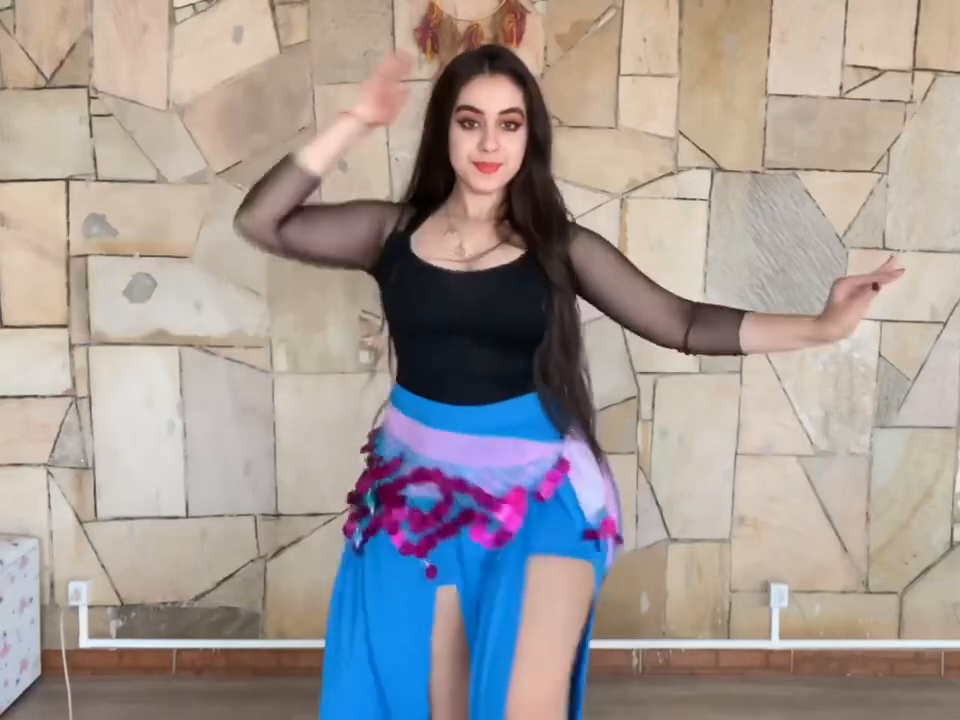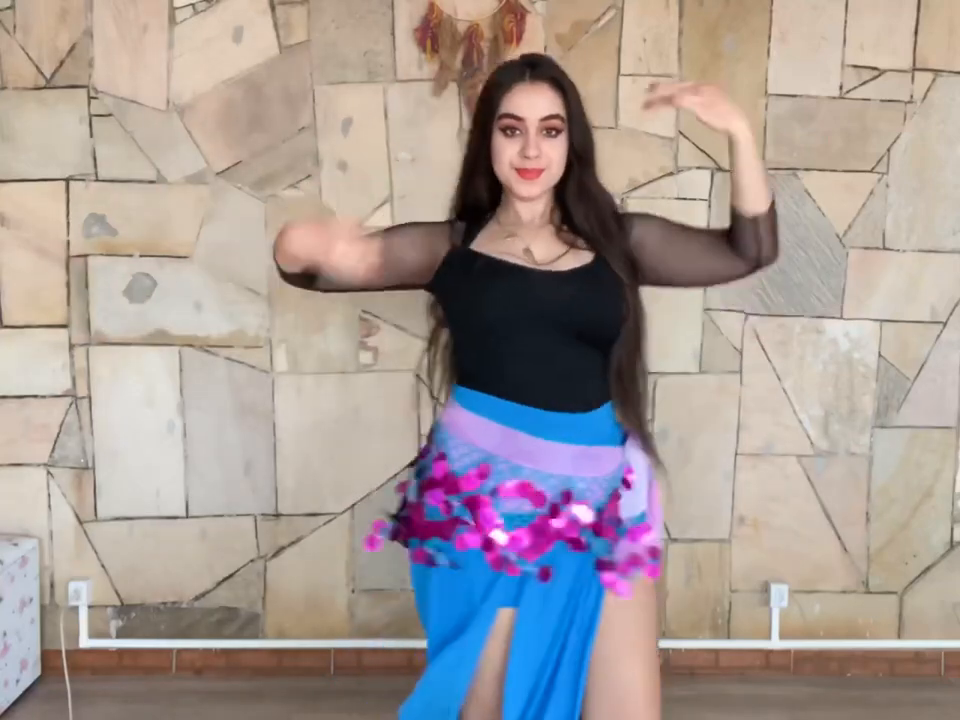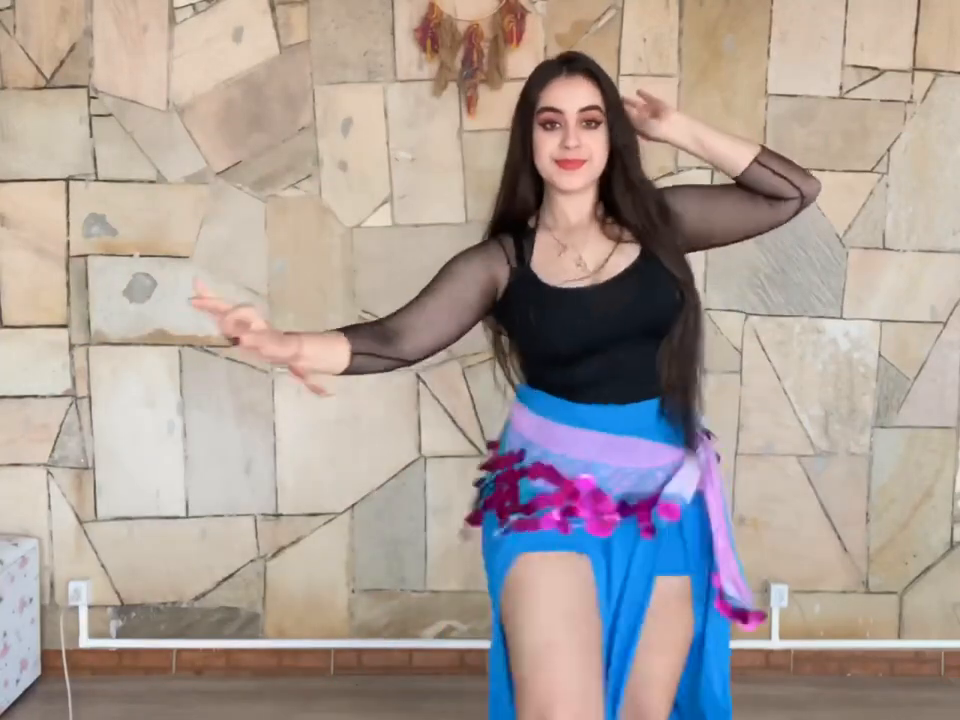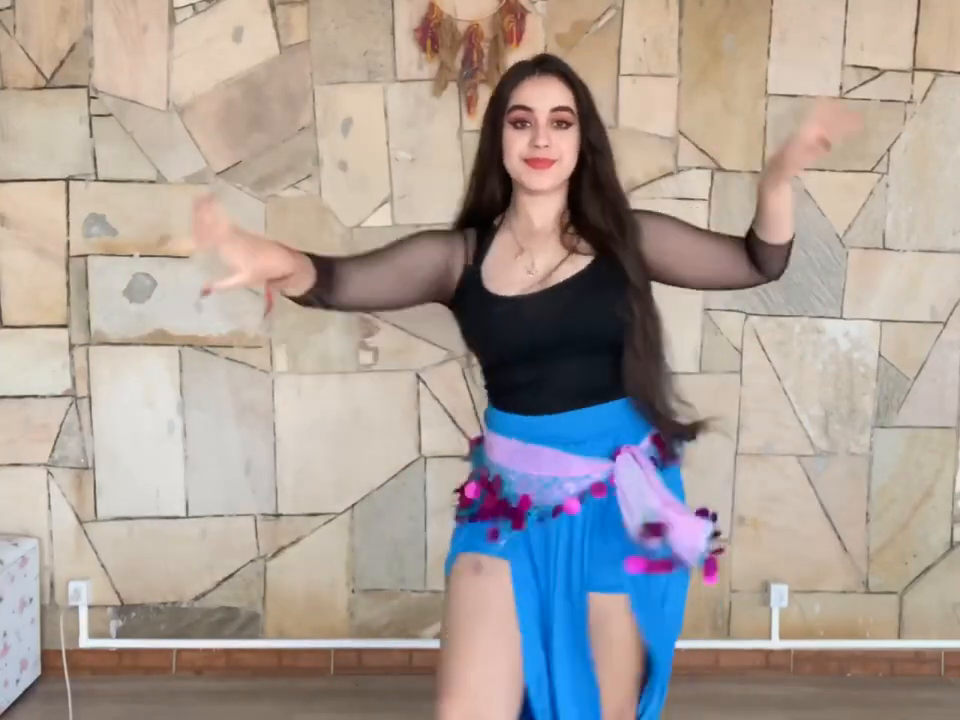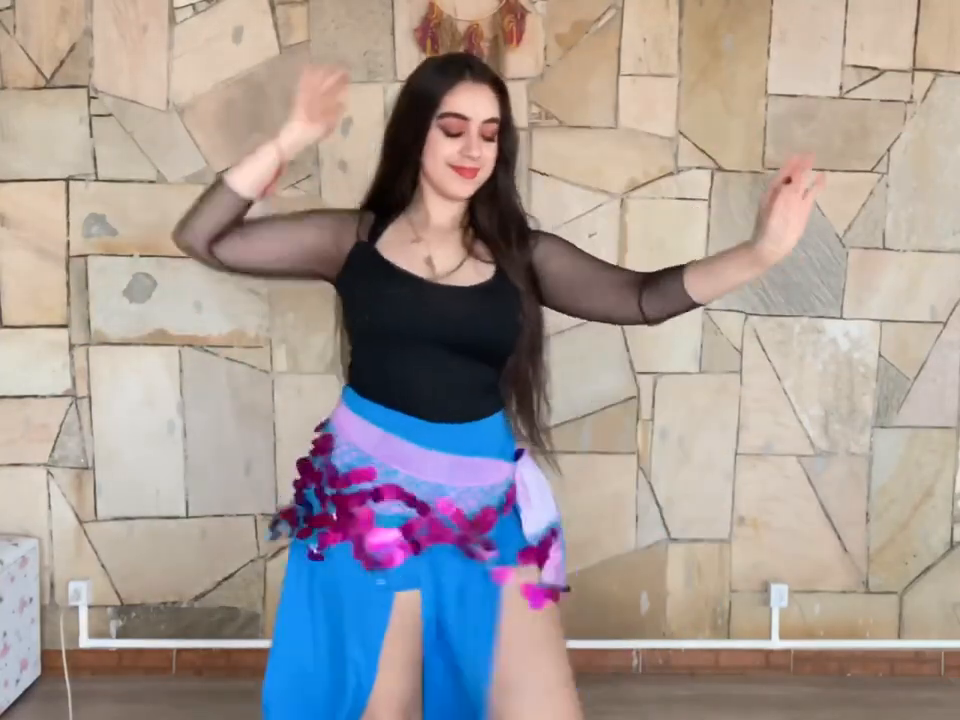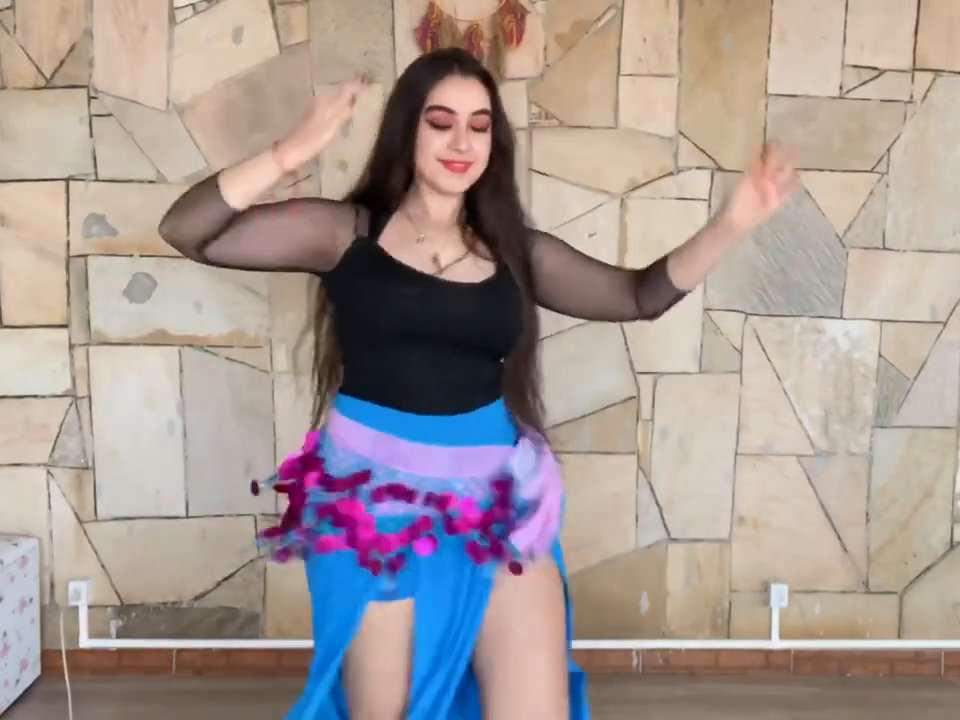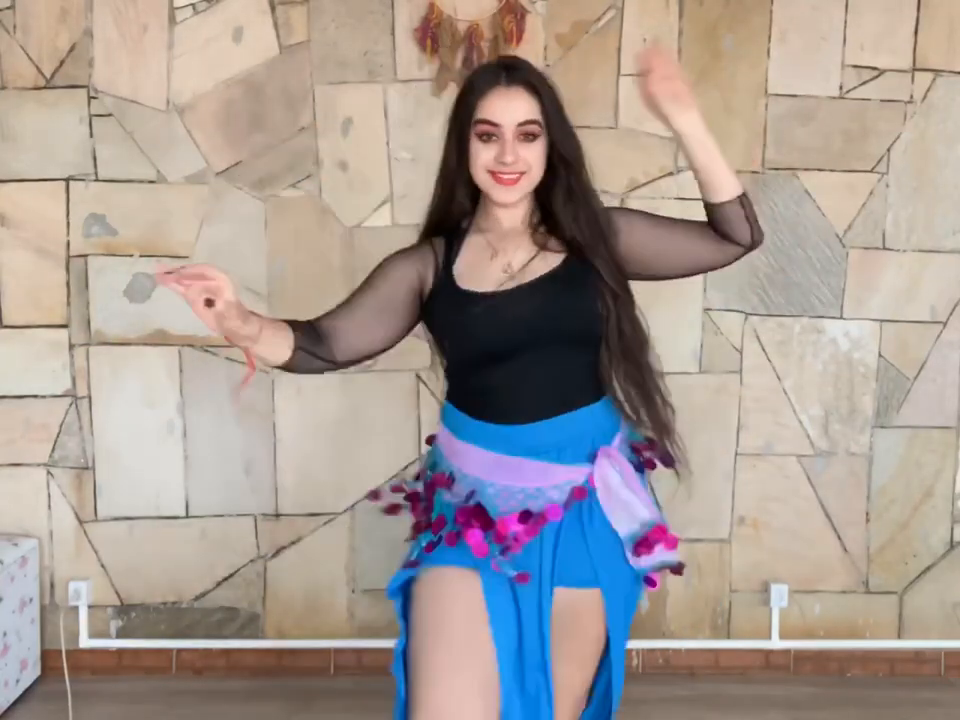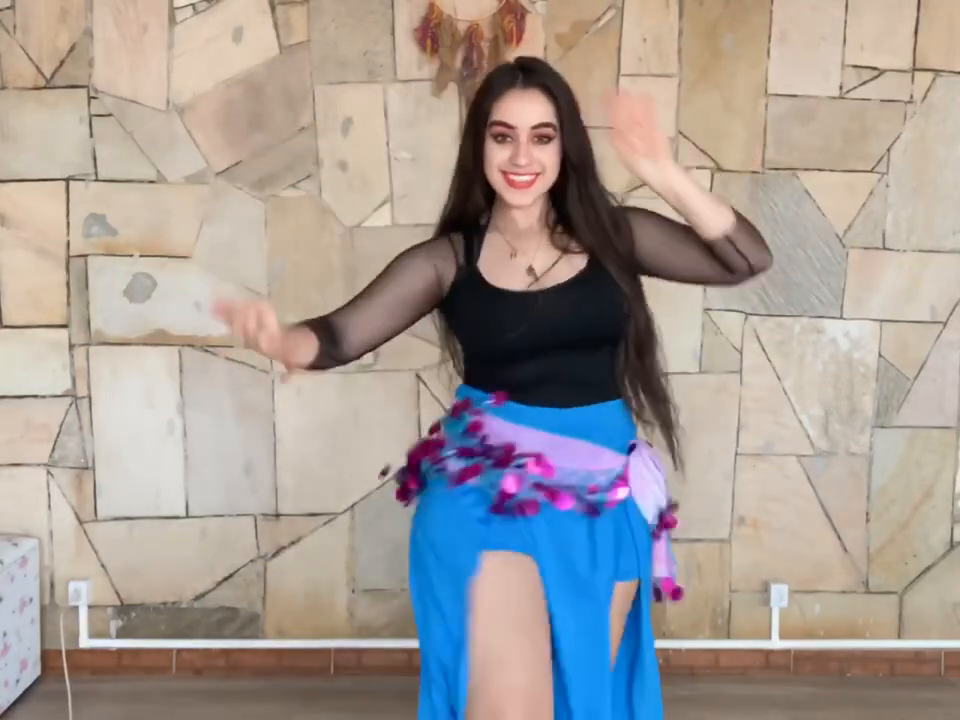
dt=0.5s
person 1, frame 1
left shoulder: (558, 245)
right shoulder: (392, 232)
left elbow: (682, 322)
right elbow: (259, 221)
left wrist: (817, 327)
right wrist: (359, 121)
left hip: (538, 500)
right hip: (419, 501)
person 1, frame 2
left shoulder: (616, 240)
right shoulder: (448, 247)
left elbow: (749, 251)
right elbow: (301, 256)
left wrist: (739, 135)
right wrist: (309, 243)
left hip: (599, 511)
right hip: (481, 507)
person 1, frame 3
left shoulder: (656, 223)
right shoulder: (502, 261)
left elbow: (797, 191)
right elbow: (397, 339)
left wrist: (681, 130)
right wrist: (284, 346)
left hip: (665, 500)
right hip: (552, 499)
person 1, frame 4
left shoulder: (627, 238)
right shoulder: (459, 254)
left elbow: (759, 262)
right elbow: (340, 281)
left wrist: (781, 174)
right wrist: (273, 262)
left hip: (622, 505)
right hip: (510, 505)
person 1, frame 5
left shoulder: (522, 254)
right shoulder: (353, 237)
left elbow: (640, 297)
right elbow: (202, 238)
left wrist: (757, 254)
right wrist: (293, 139)
left hip: (487, 511)
right hip: (369, 506)
person 1, frame 6
left shoulder: (515, 250)
right shoulder: (343, 232)
left elbow: (638, 294)
right elbow: (187, 231)
left wrist: (727, 228)
right wrist: (289, 154)
left hip: (492, 506)
right hip: (368, 507)
person 1, frame 7
left shoulder: (595, 237)
right shoulder: (429, 264)
left elbow: (736, 237)
right elbow: (327, 344)
left wrist: (683, 120)
right wrist: (242, 324)
left hip: (586, 509)
right hip: (471, 511)
person 1, frame 8
left shoulder: (612, 235)
right shoulder: (448, 258)
left elbow: (748, 260)
right elbow: (340, 335)
left wrist: (661, 170)
right wrist: (279, 339)
left hip: (603, 503)
right hip: (486, 495)
